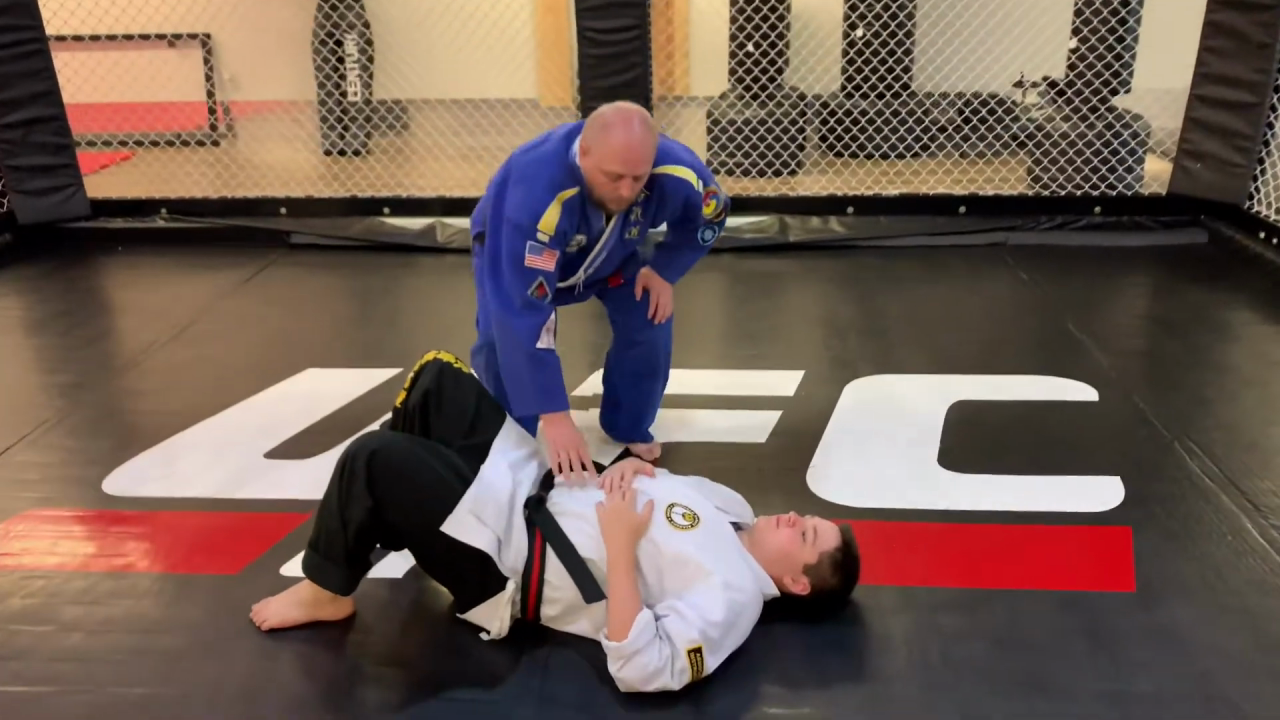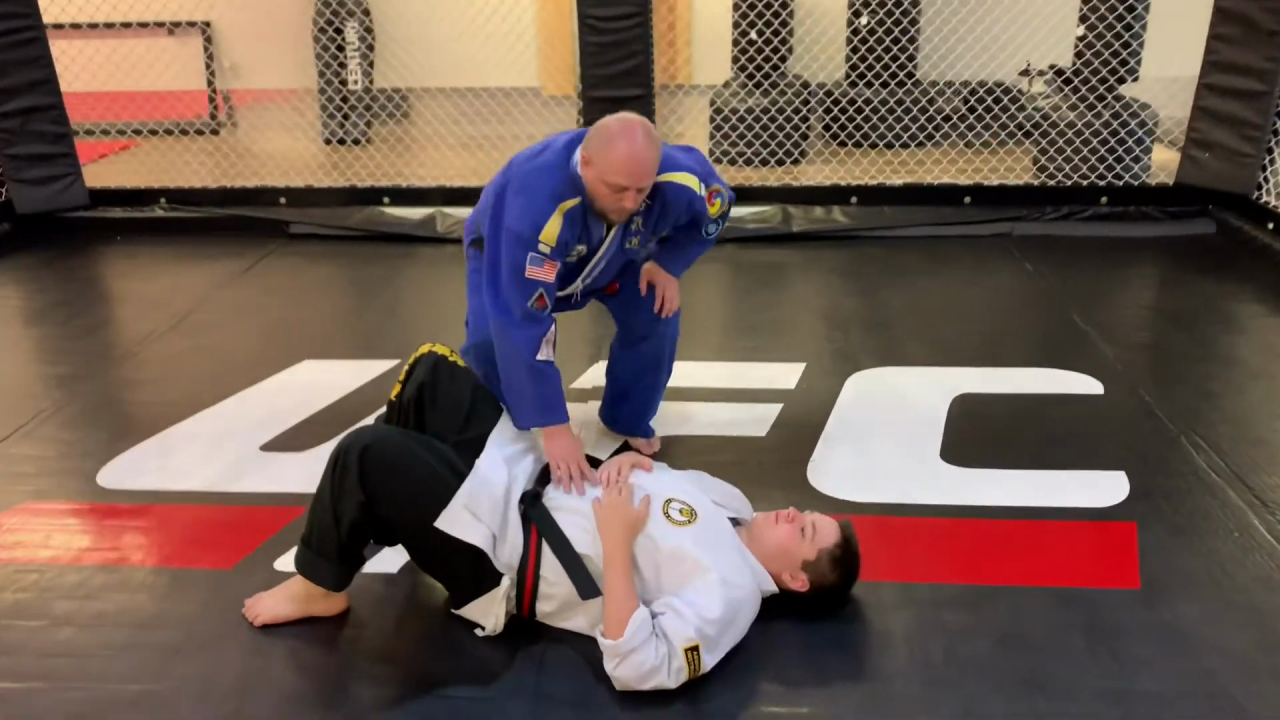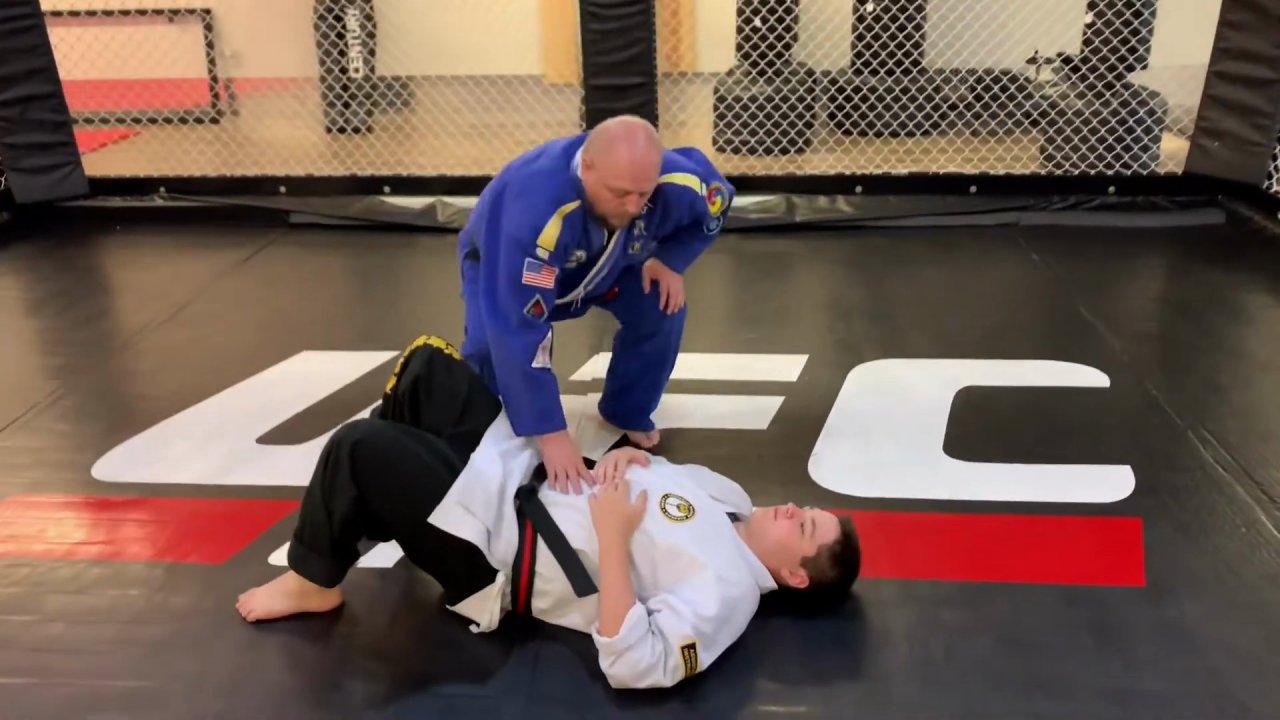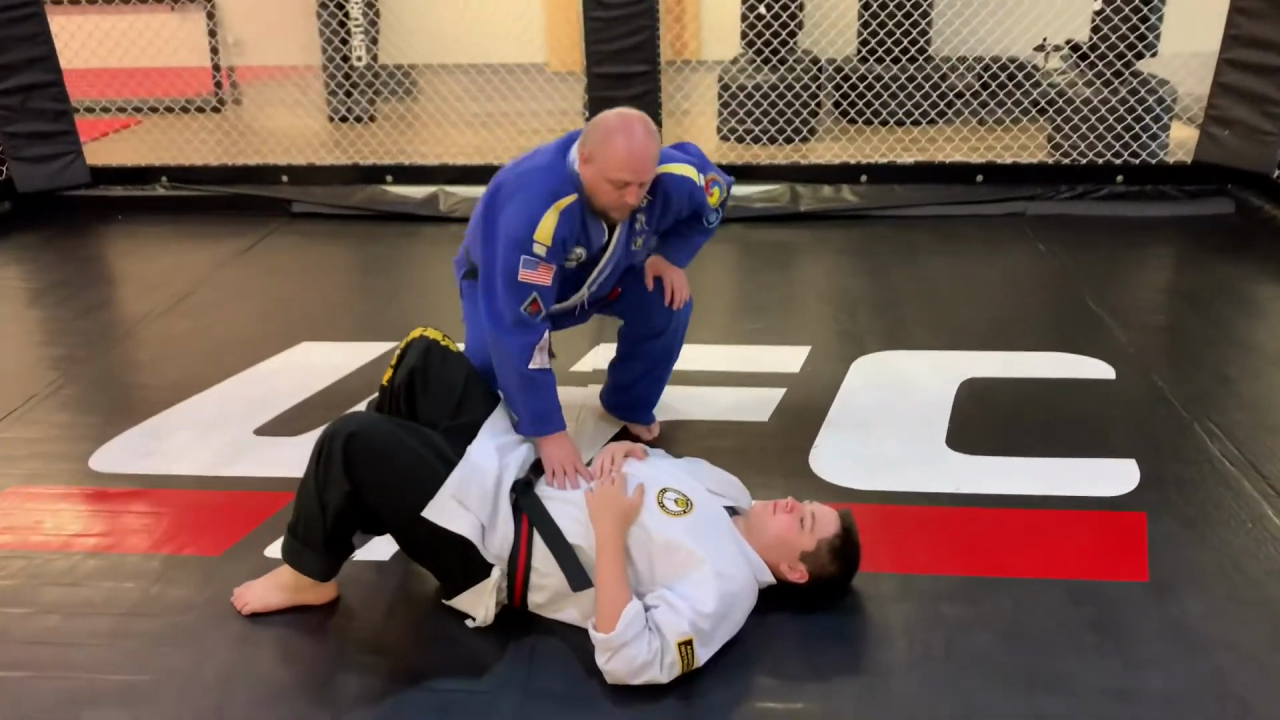
dt=0.1s
person 1, frame 1
left shoulder: (732, 597)
right shoulder: (733, 510)
left elbow: (640, 668)
left wrist: (619, 543)
right wrist: (632, 467)
left hip: (503, 560)
right hip: (533, 488)
left knee: (372, 460)
right knee: (439, 376)
left ankle: (326, 591)
right ankle: (383, 515)
person 1, frame 2
left shoulder: (730, 594)
right shoulder: (731, 505)
left elbow: (635, 666)
left wrist: (615, 540)
right wrist: (631, 462)
left hip: (497, 557)
right hip: (529, 481)
left knee: (365, 454)
right knee: (434, 369)
left ankle: (319, 587)
right ankle: (377, 510)
person 1, frame 3
left shoulder: (727, 591)
right shoulder: (731, 501)
left elbow: (632, 665)
right elbow: (659, 477)
left wrist: (612, 535)
right wrist: (629, 456)
left hip: (493, 551)
right hip: (523, 475)
left knee: (355, 449)
right knee: (429, 363)
left ankle: (314, 582)
right ankle: (372, 503)
person 1, frame 4
left shoulder: (725, 586)
right shoulder: (730, 494)
left elbow: (627, 661)
right elbow: (659, 472)
left wrist: (609, 530)
right wrist: (627, 450)
left hip: (489, 546)
right hip: (519, 468)
left knee: (350, 442)
right knee: (425, 355)
left ankle: (309, 575)
right ankle: (368, 495)
person 2, frame 1
left shoulder: (673, 173)
right shoulder: (536, 191)
left elbow: (711, 210)
right elbow: (525, 311)
left wrist: (665, 270)
right wrist: (553, 414)
right hip: (510, 247)
left knee: (648, 317)
right knee: (500, 337)
left ankle: (629, 428)
person 2, frame 2
left shoulder: (675, 179)
right shoulder: (536, 200)
left elbow: (717, 201)
right elbow: (525, 322)
left wrist: (669, 265)
right wrist: (554, 427)
right hip: (505, 255)
left knee: (655, 316)
right knee: (491, 341)
left ankle: (628, 420)
person 2, frame 3
left shoulder: (671, 183)
right shoulder: (535, 210)
left elbow: (715, 194)
right elbow: (521, 329)
left wrist: (670, 261)
right wrist: (550, 432)
right hip: (502, 266)
left knee: (660, 310)
right knee: (487, 348)
left ankle: (627, 412)
person 2, frame 4
left shoulder: (670, 176)
right shoulder: (532, 207)
left elbow: (714, 185)
right elbow: (517, 328)
left wrist: (672, 256)
right wrist: (549, 433)
right hip: (501, 274)
left knee: (666, 306)
right knee: (491, 356)
left ankle: (629, 404)
